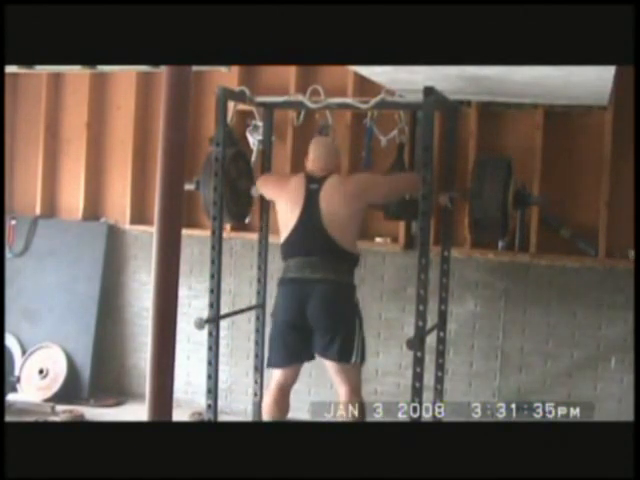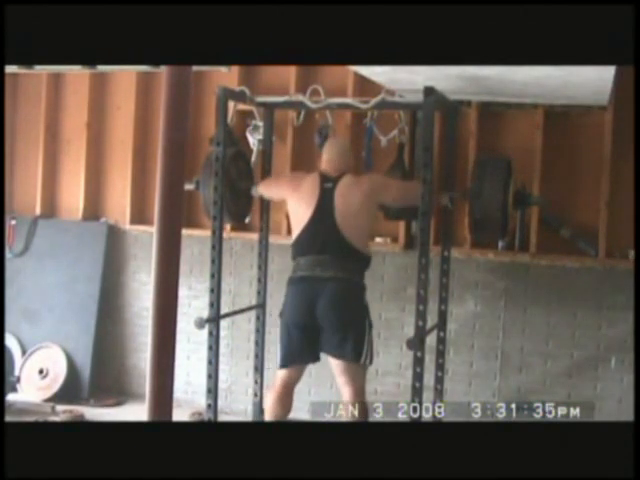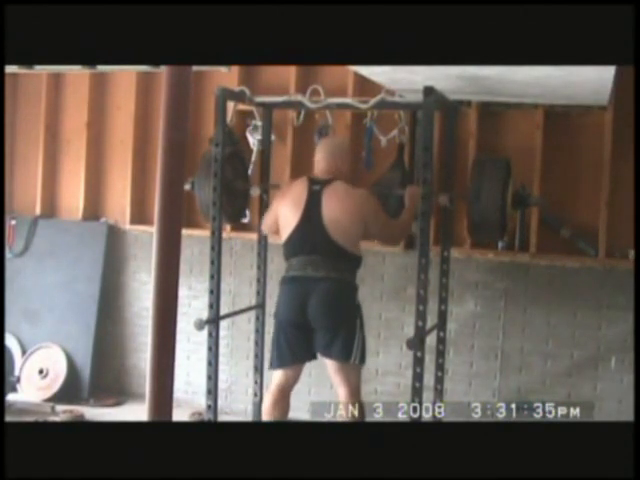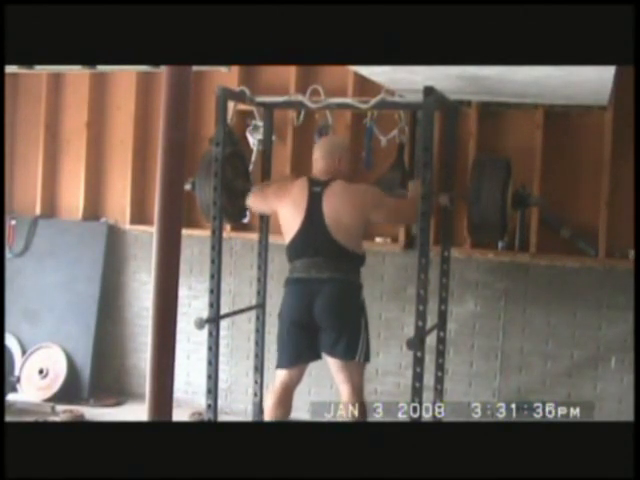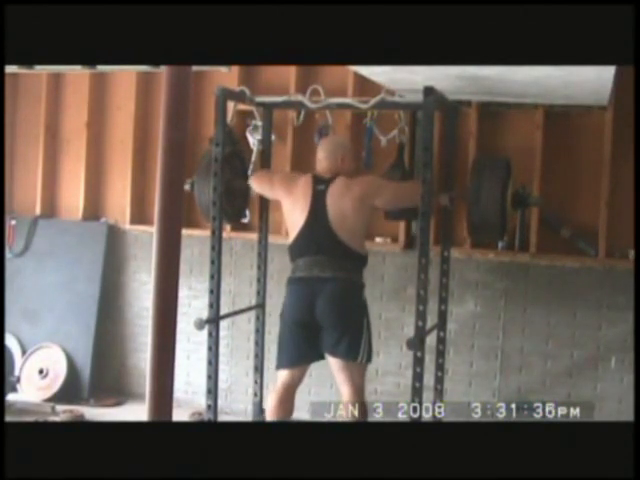
dt=0.3s
person 1, frame 1
left shoulder: (285, 187)
right shoulder: (354, 188)
left elbow: (261, 182)
right elbow: (404, 184)
right wrist: (422, 180)
left hip: (291, 293)
right hip: (333, 295)
left knee: (280, 381)
right knee: (349, 388)
person 1, frame 2
left shoulder: (298, 184)
right shoulder: (368, 187)
left elbow: (262, 187)
right elbow: (417, 192)
right wrist: (416, 191)
left hip: (300, 291)
right hip: (342, 294)
left knee: (284, 379)
right knee: (351, 389)
person 1, frame 3
left shoulder: (287, 193)
right shoulder: (358, 199)
left elbow: (267, 227)
right elbow: (394, 235)
right wrist: (411, 206)
left hip: (292, 293)
right hip: (335, 295)
left knee: (281, 381)
right knee: (348, 389)
person 1, frame 4
left shoulder: (287, 192)
right shoulder: (358, 196)
left elbow: (253, 199)
right elbow: (408, 213)
right wrist: (418, 195)
left hip: (297, 293)
right hip: (339, 295)
left knee: (284, 381)
right knee: (350, 387)
person 1, frame 5
left shoulder: (292, 187)
right shoulder: (361, 190)
left elbow: (256, 179)
right elbow: (416, 192)
left hip: (299, 293)
right hip: (342, 295)
left knee: (285, 381)
right knee: (352, 388)
